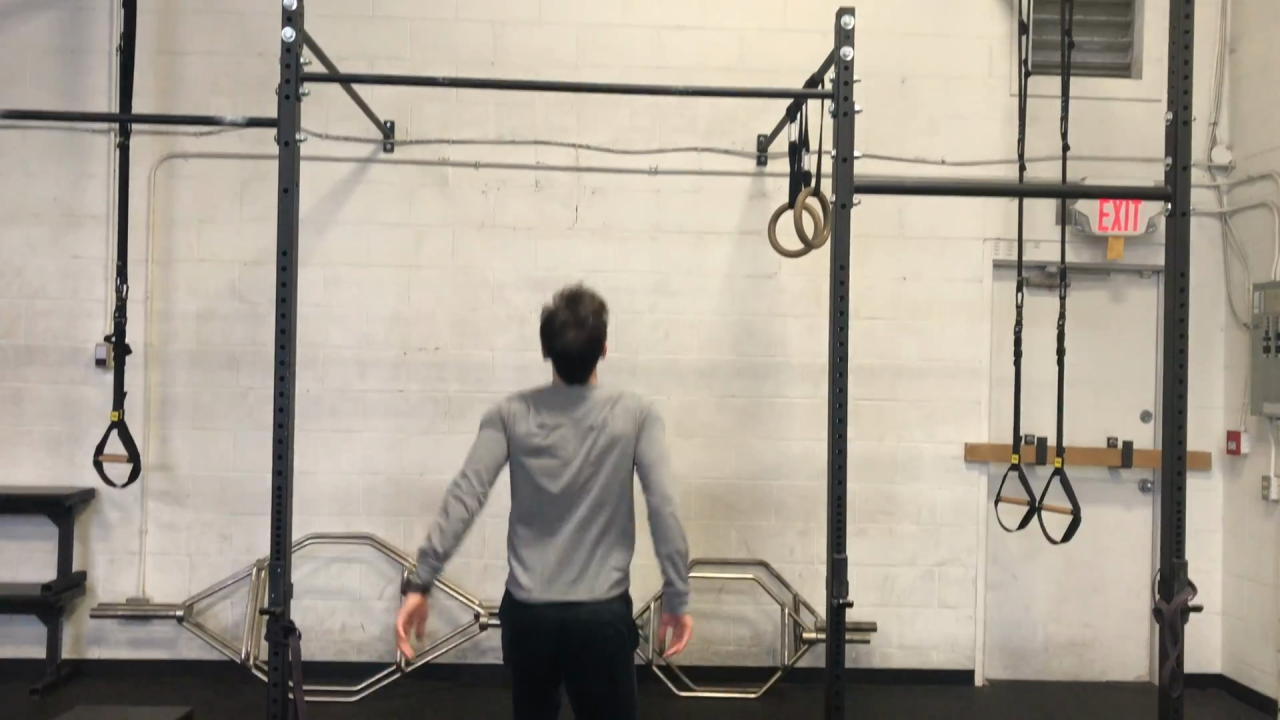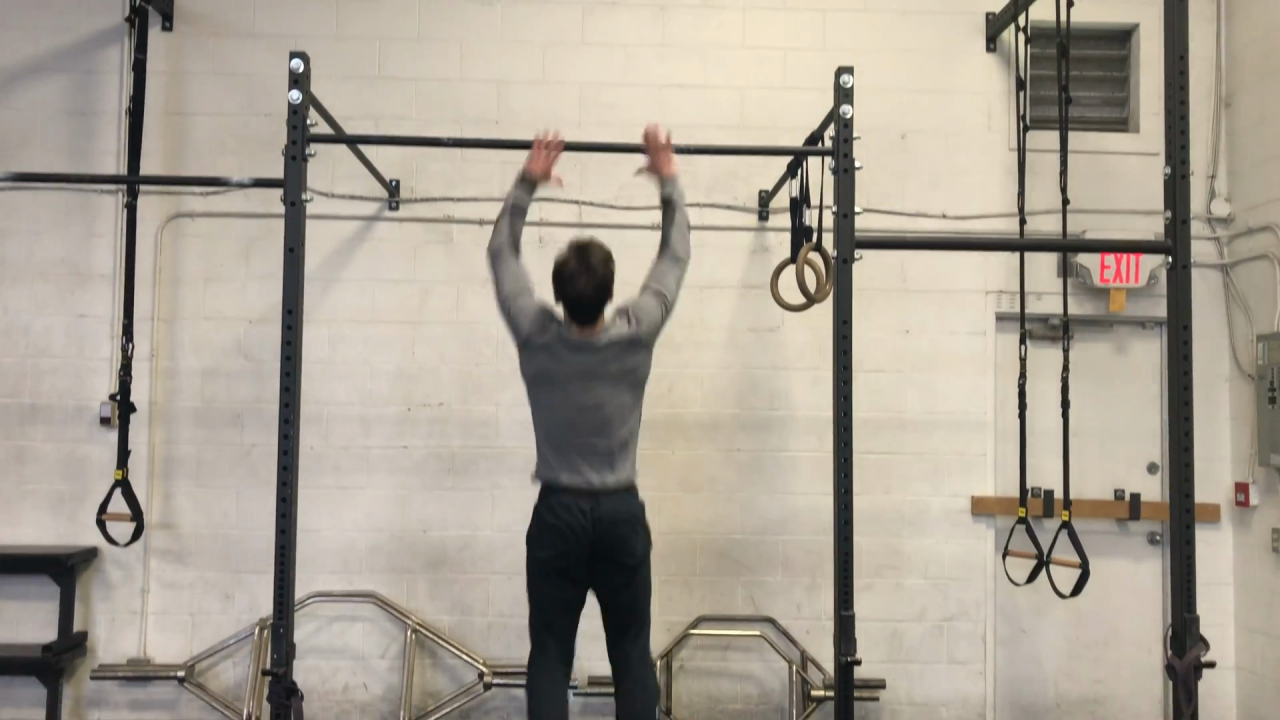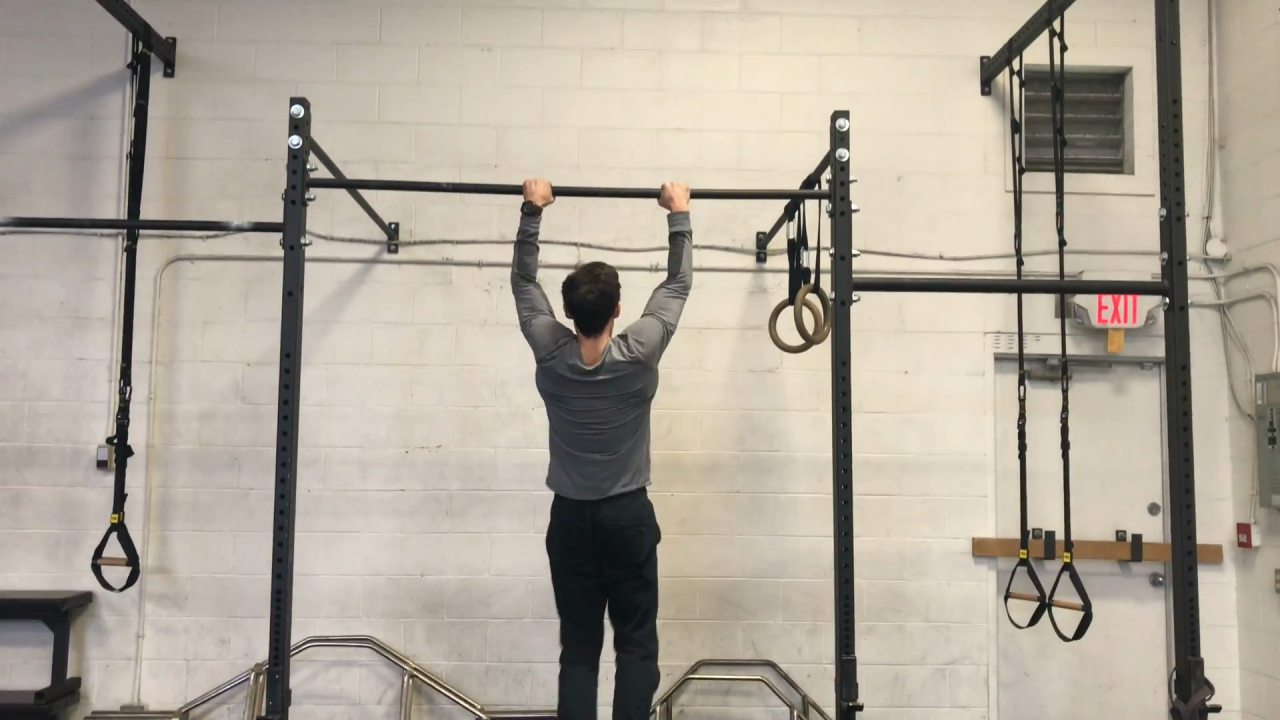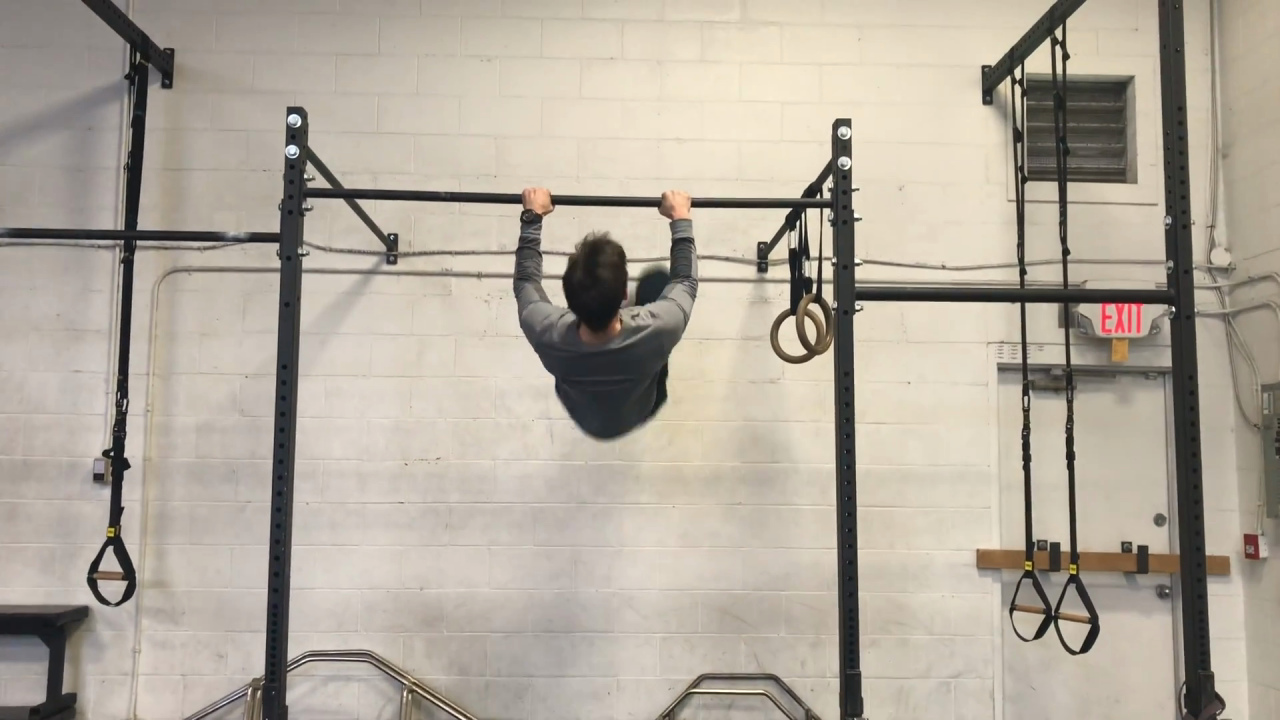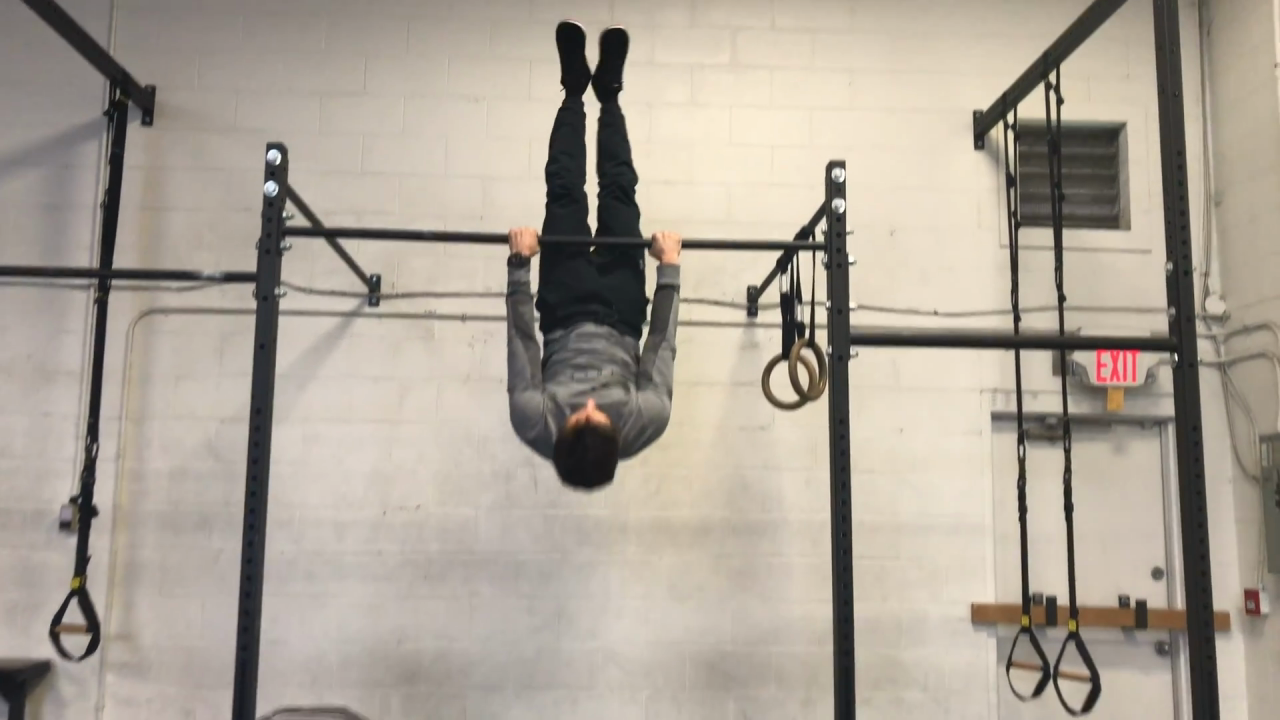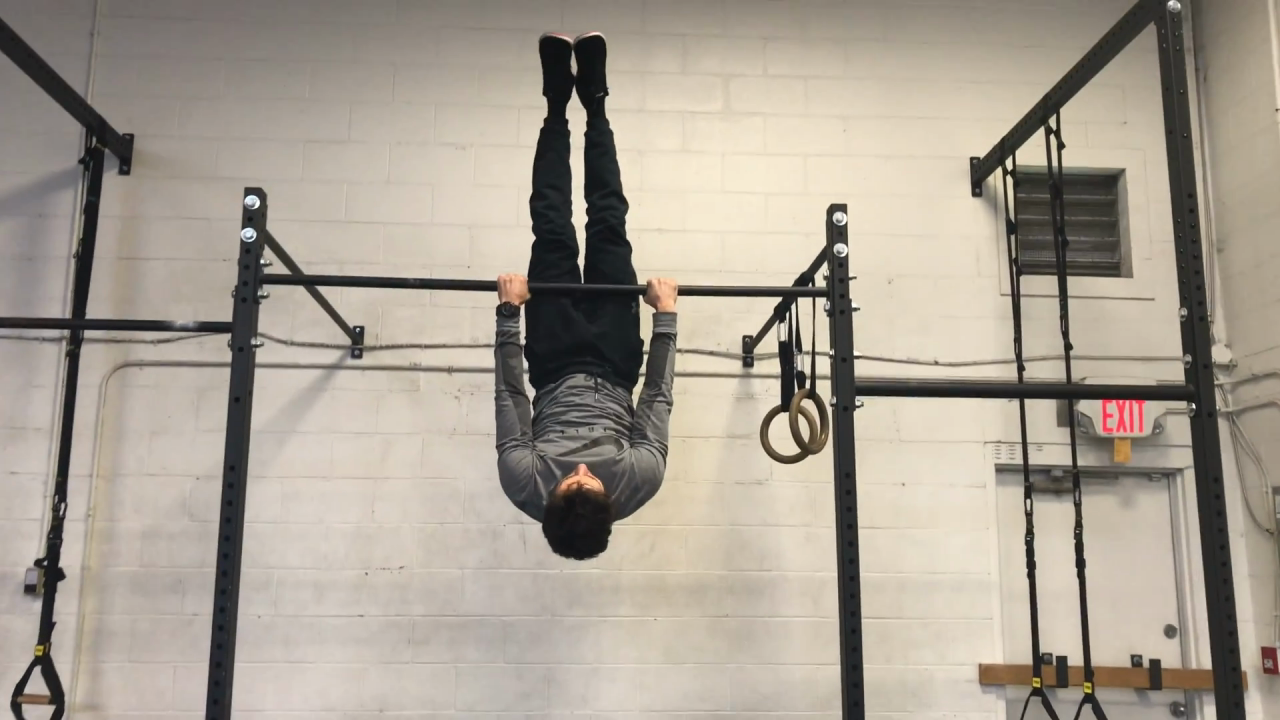
dt=0.5s
person 1, frame 1
left shoulder: (509, 417)
right shoulder: (636, 416)
left elbow: (463, 495)
right elbow: (664, 506)
left wrist: (419, 584)
right wrist: (677, 598)
left hip: (527, 612)
right hip: (601, 613)
person 1, frame 2
left shoulder: (535, 339)
right shoulder: (636, 335)
left elbow: (501, 252)
right elbow: (675, 254)
left wrist: (529, 180)
right wrist: (667, 178)
left hip: (557, 518)
right hip: (622, 517)
left knee: (550, 659)
right knee: (631, 657)
person 1, frame 3
left shoulder: (549, 352)
right shoulder: (640, 353)
left elbow: (523, 280)
right elbow: (678, 283)
left wrist: (531, 210)
right wrist: (679, 215)
left hip: (569, 518)
right hip: (629, 515)
left knee: (578, 648)
right knee: (638, 649)
person 1, frame 4
left shoulder: (548, 333)
right shoulder: (656, 330)
left elbow: (526, 281)
right elbow: (684, 283)
left wrist: (532, 217)
right wrist: (681, 221)
right hip: (633, 413)
right knee: (656, 276)
person 1, frame 5
left shoulder: (535, 428)
right shoulder: (643, 426)
left elbow: (521, 338)
right elbow: (662, 344)
left wrist: (519, 263)
right wrist: (669, 268)
left hip: (565, 318)
right hip: (617, 321)
left knee: (564, 197)
right knee: (618, 198)
left ankle: (575, 90)
right ankle: (608, 94)
person 1, frame 6
left shoulder: (525, 487)
right shoulder: (639, 483)
left elbow: (510, 394)
right elbow: (658, 397)
left wrist: (509, 313)
right wrist: (665, 316)
left hip: (556, 370)
right hip: (611, 371)
left knee: (554, 238)
right knee: (606, 233)
left ankle: (560, 105)
right ankle: (592, 103)
